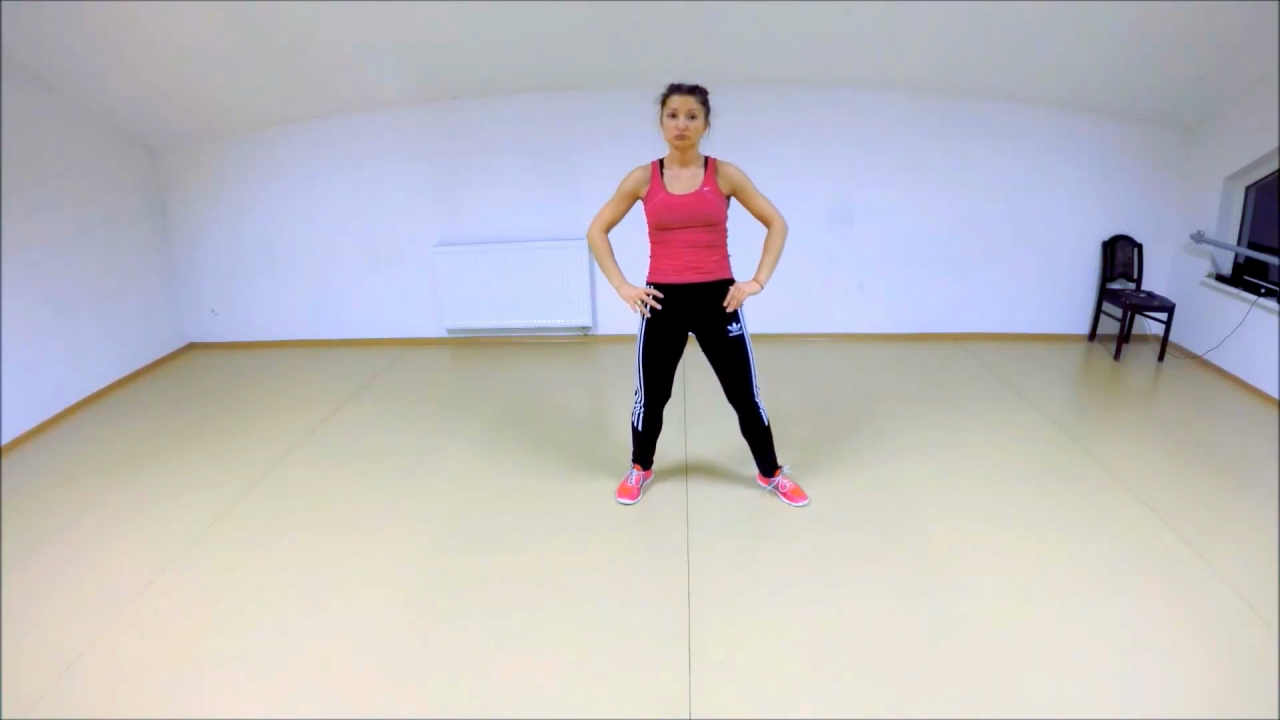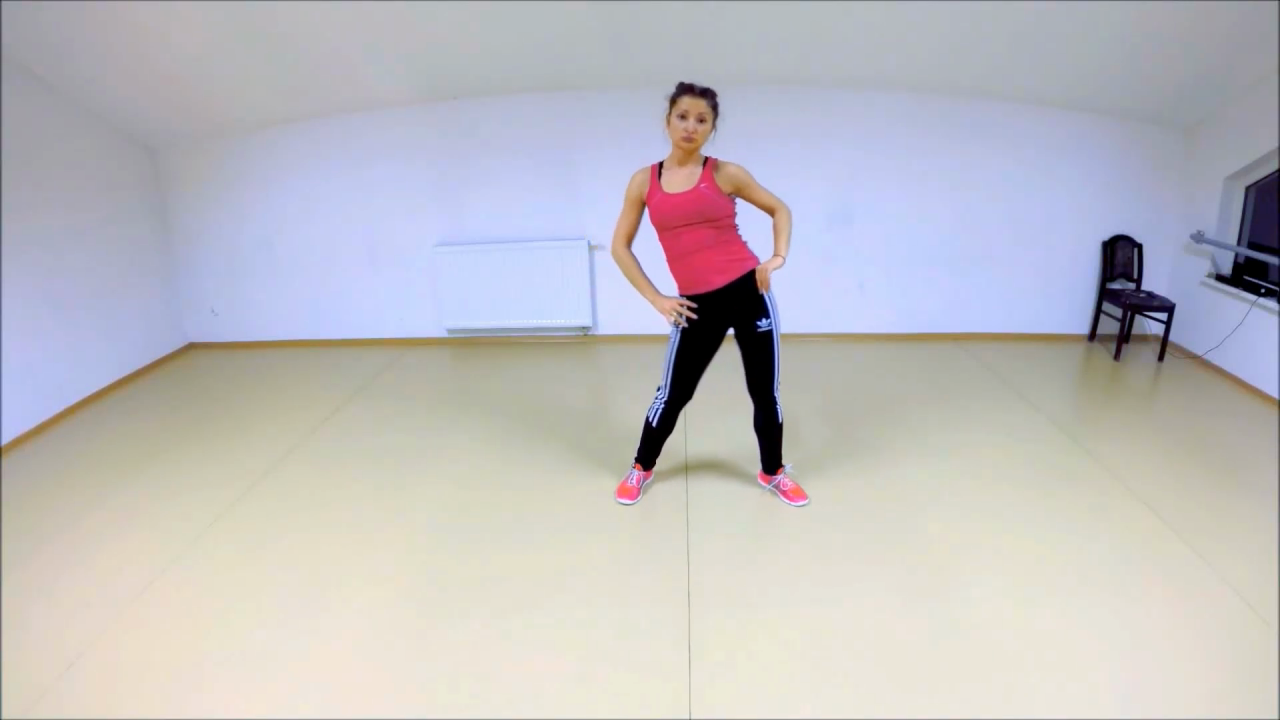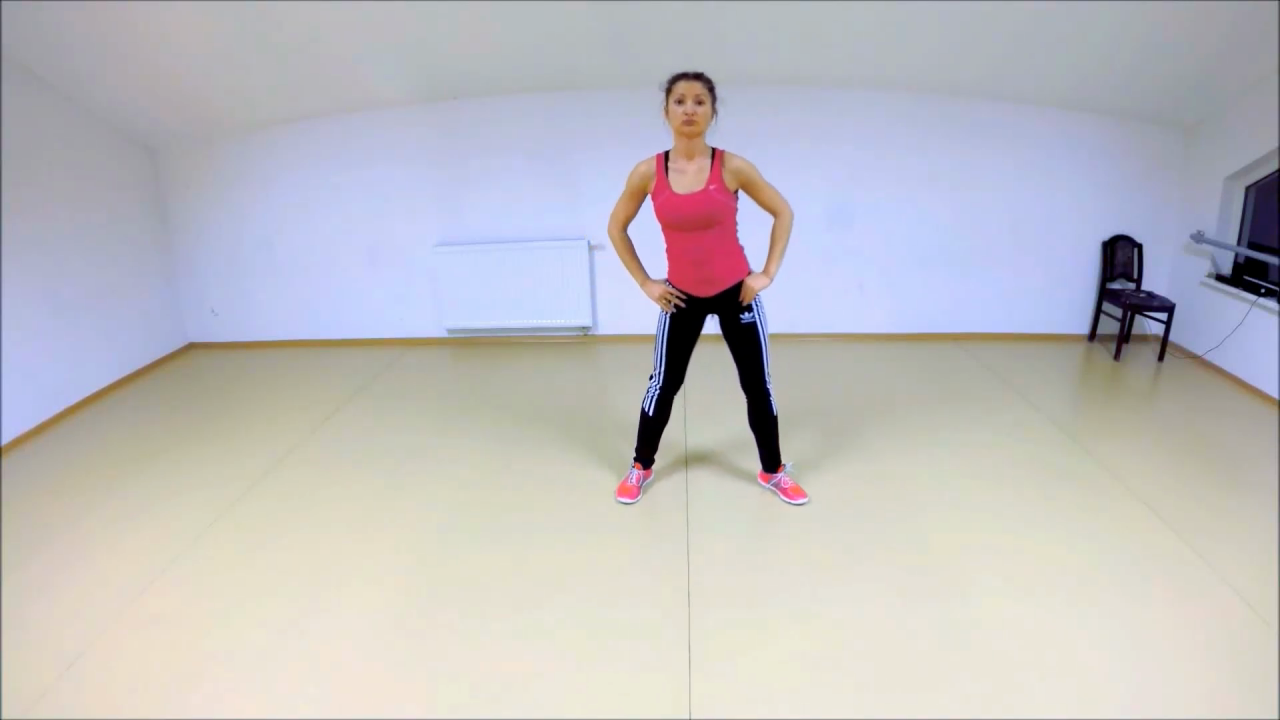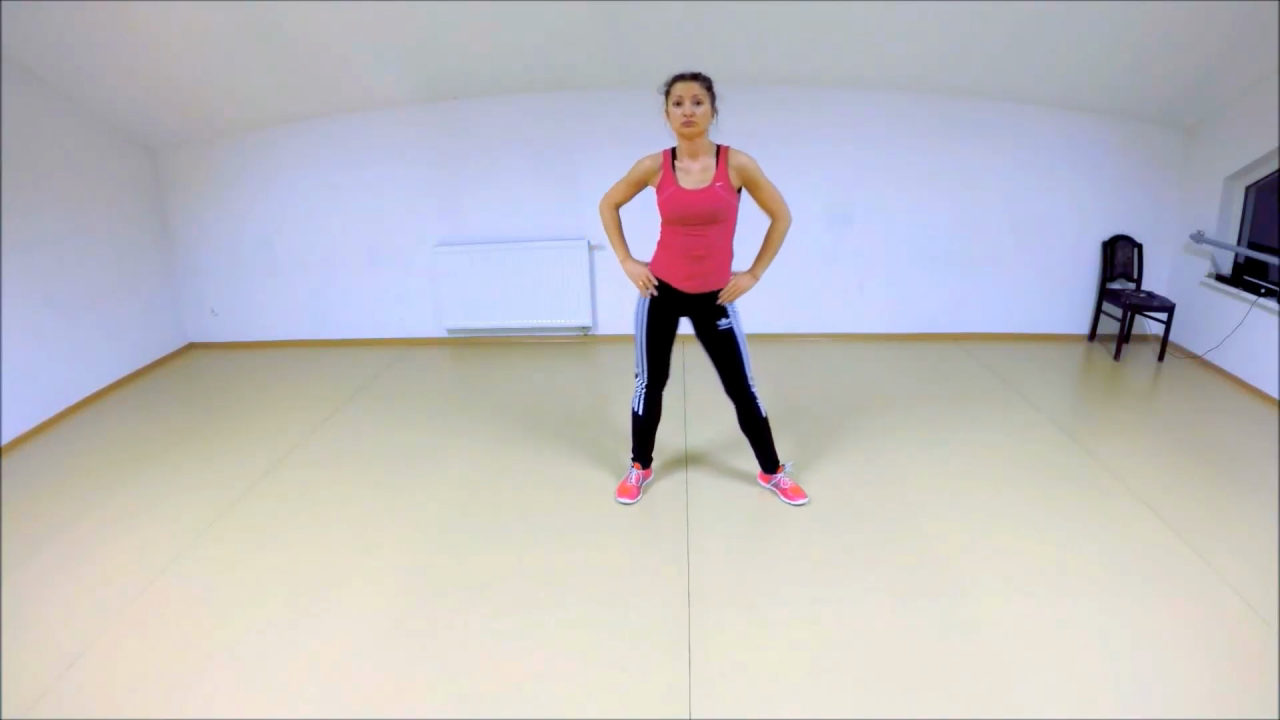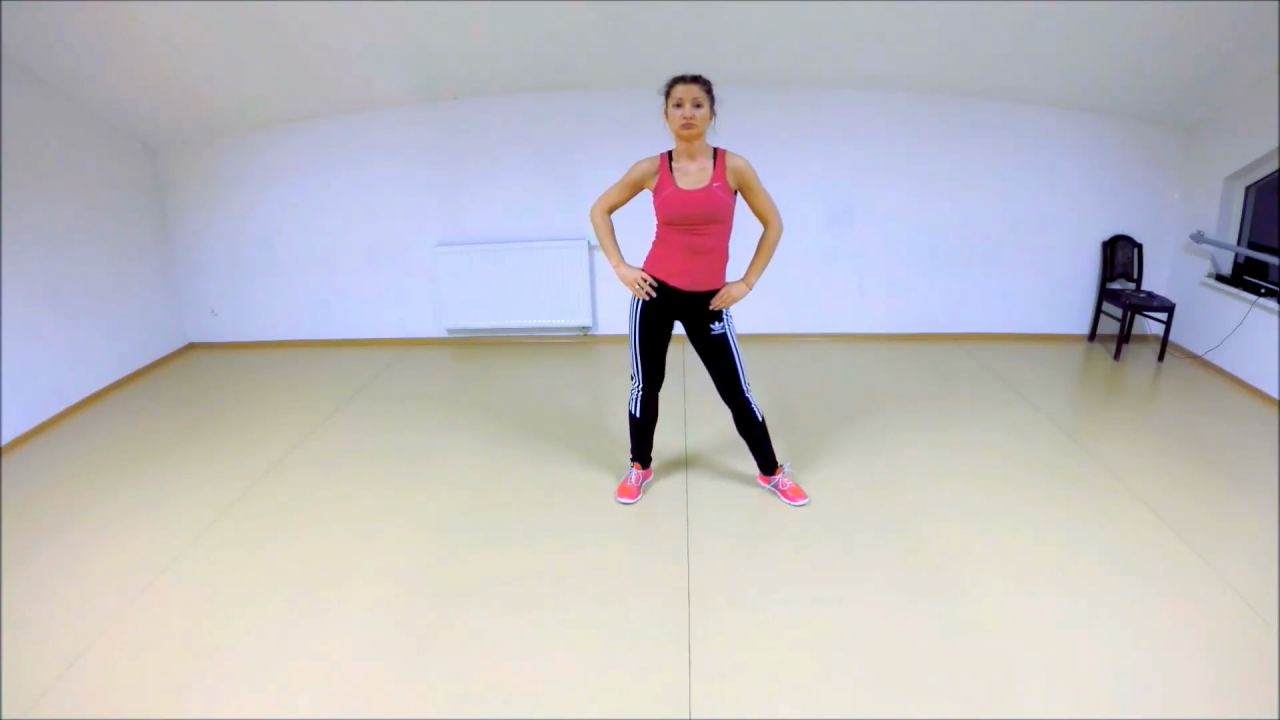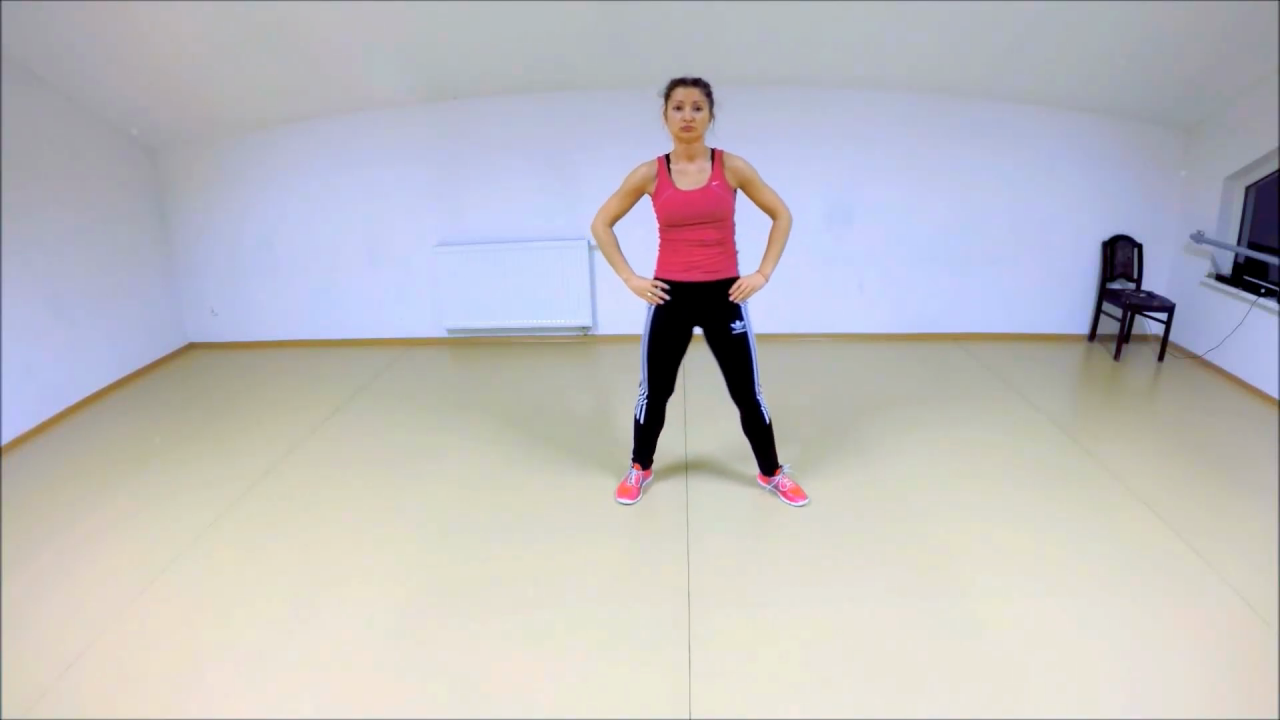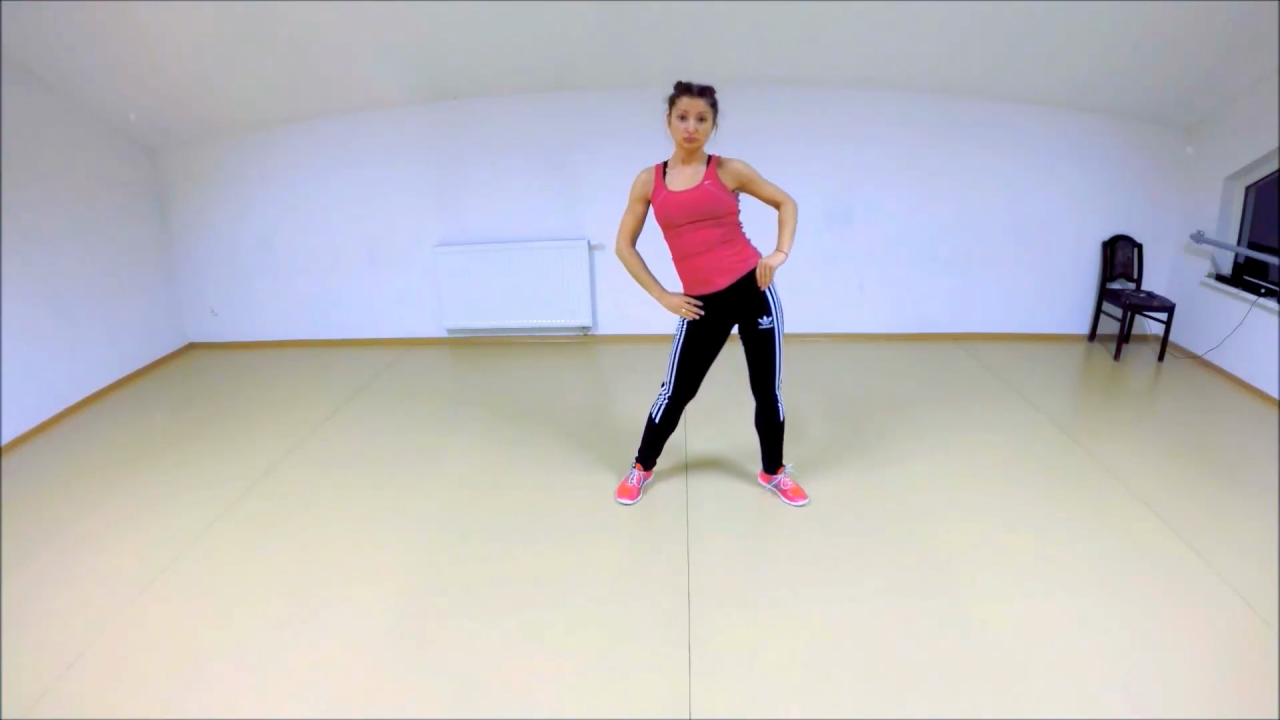
dt=0.4s
person 1, frame 1
left shoulder: (725, 174)
right shoulder: (642, 178)
left elbow: (776, 224)
right elbow: (597, 231)
left wrist: (759, 280)
right wrist: (621, 286)
left hip: (717, 299)
right hip: (663, 301)
left knee: (745, 397)
right knee: (651, 397)
left ankle: (770, 473)
right ankle: (640, 468)
person 1, frame 2
left shoulder: (725, 174)
right shoulder: (644, 181)
left elbow: (779, 209)
right elbow: (620, 246)
left wrist: (779, 257)
right wrist: (656, 299)
left hip: (748, 291)
right hip: (698, 305)
left knee: (765, 391)
right knee: (673, 394)
left ankle: (772, 471)
right ankle: (642, 467)
person 1, frame 3
left shoulder: (733, 167)
right shoulder: (648, 172)
left elbow: (782, 212)
right elbow: (616, 228)
left wrist: (768, 272)
right wrist: (646, 283)
left hip: (737, 292)
right hip: (682, 296)
left knee: (757, 385)
right knee: (664, 384)
left ankle: (772, 471)
right ankle: (641, 466)
person 1, frame 4
left shoulder: (737, 164)
right shoulder: (653, 167)
left elbow: (781, 215)
right elbow: (608, 205)
left wrist: (753, 274)
right wrist: (627, 262)
left hip: (715, 296)
right hip: (661, 291)
left knee: (741, 387)
right knee: (650, 382)
left ankle: (771, 471)
right ankle: (640, 466)
person 1, frame 5
left shoulder: (734, 167)
right shoulder: (650, 170)
left elbow: (773, 224)
right elbow: (600, 210)
left wrist: (747, 282)
right wrist: (619, 266)
left hip: (708, 300)
right hip: (655, 293)
left knee: (736, 392)
right knee: (646, 386)
left ankle: (771, 472)
right ankle: (639, 467)
person 1, frame 6
left shoulder: (732, 167)
right shoulder: (649, 174)
left elbow: (781, 214)
right elbow: (601, 224)
left wrist: (764, 272)
right wrist: (630, 278)
left hip: (724, 295)
right hip: (671, 296)
left knee: (748, 394)
right knee: (654, 392)
left ankle: (771, 472)
right ankle: (640, 468)
person 1, frame 7
left shoulder: (729, 170)
right shoulder: (648, 180)
left elbow: (786, 202)
right elbow: (624, 245)
left wrist: (781, 251)
right wrist: (662, 295)
left hip: (752, 290)
right hip: (702, 304)
left knee: (767, 390)
right knee: (676, 391)
left ankle: (773, 471)
right ankle: (642, 467)
